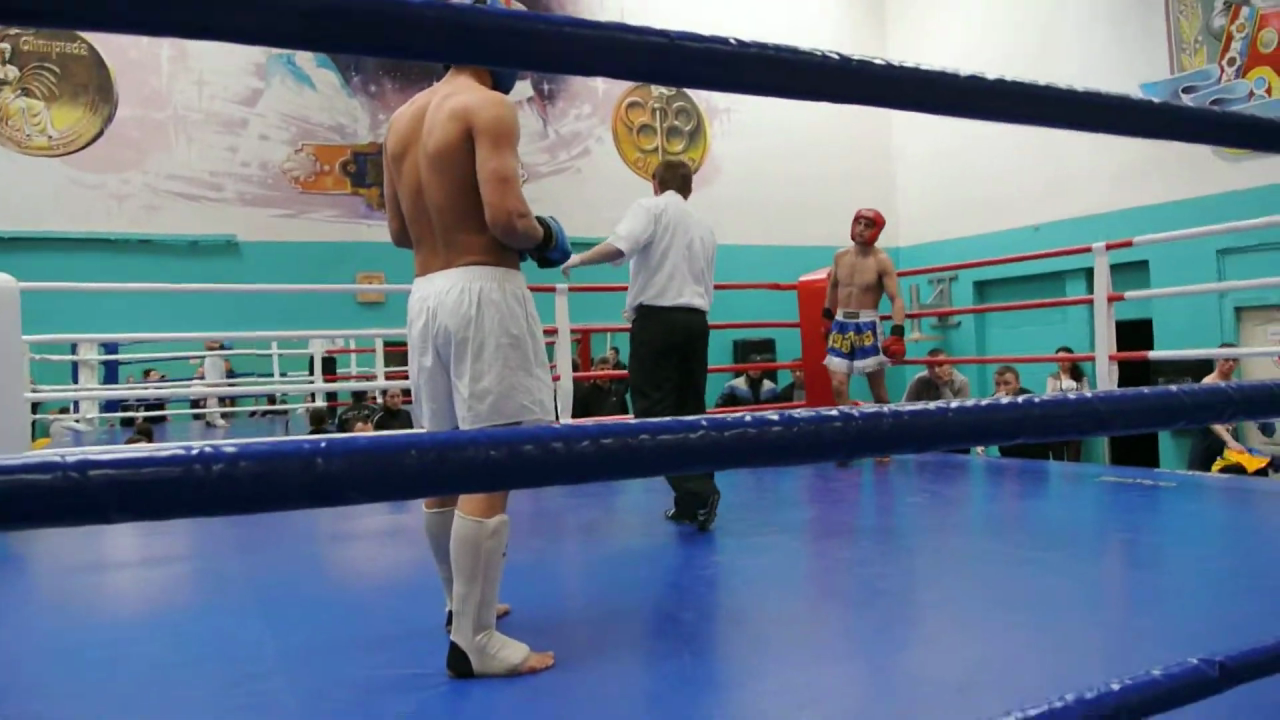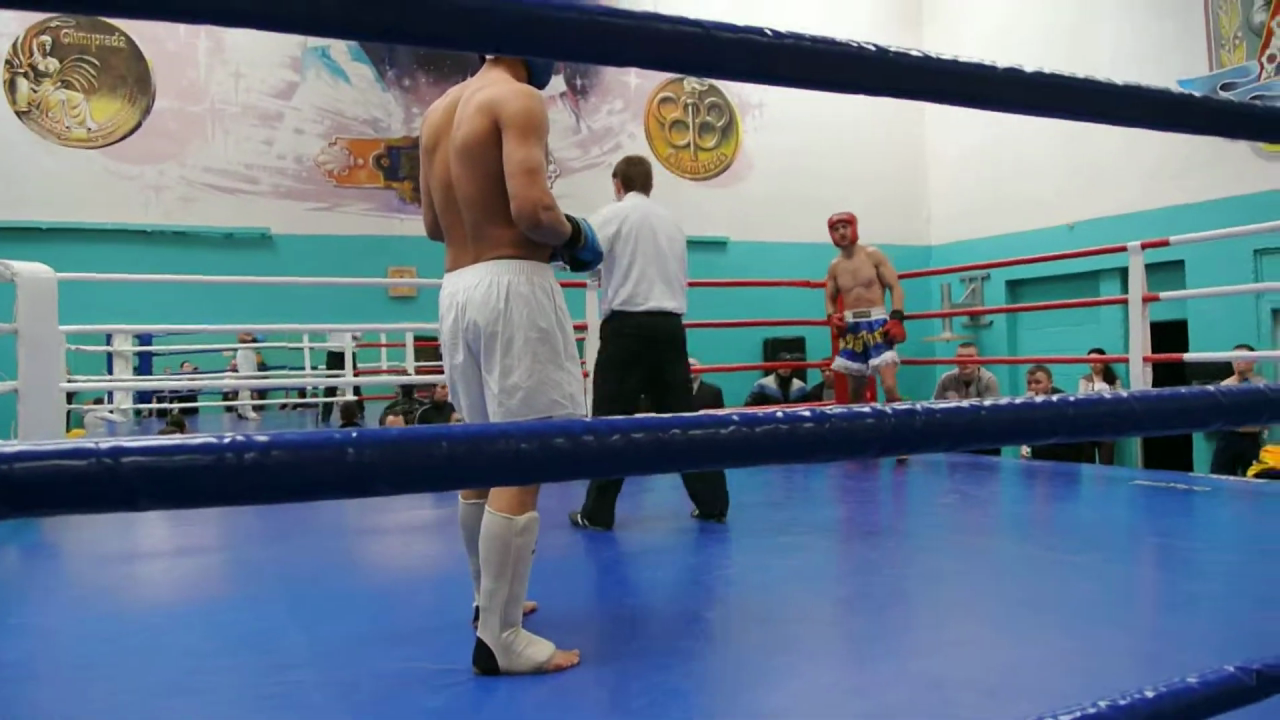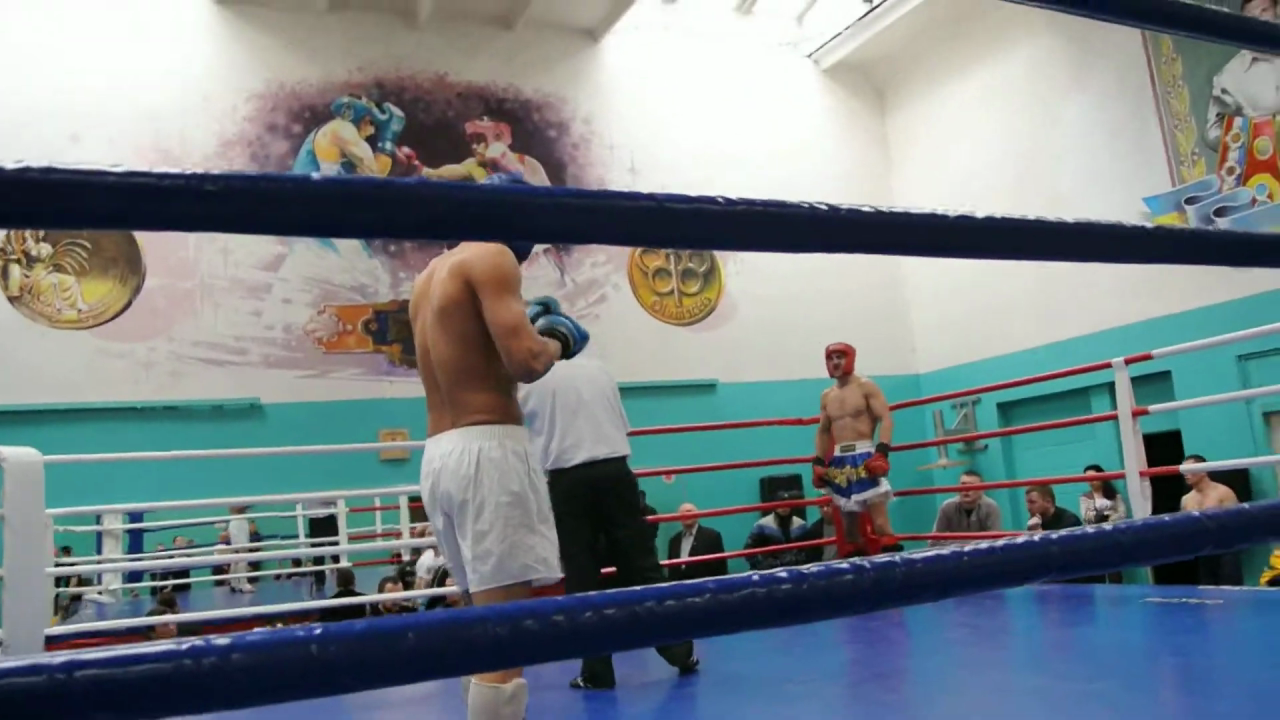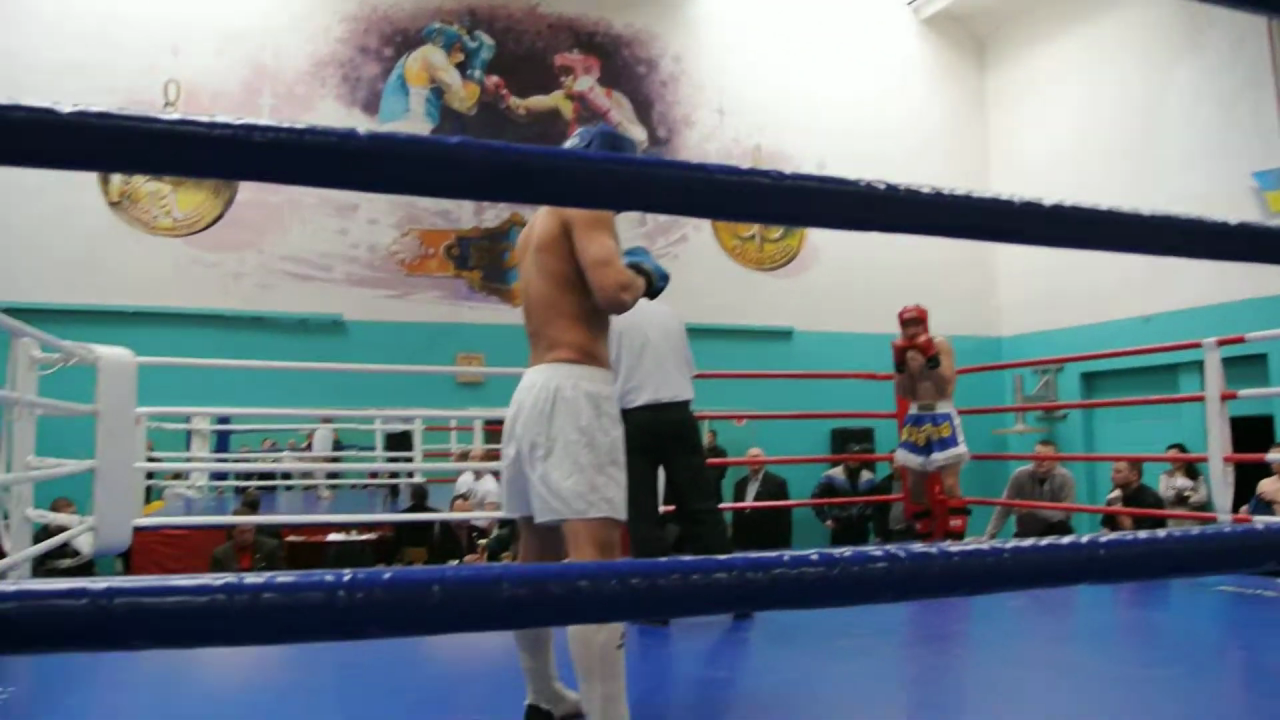
dt=0.7s
person 1, frame 1
left shoulder: (404, 118)
right shoulder: (489, 107)
right elbow: (505, 216)
right wrist: (545, 238)
left hip: (428, 295)
right hip: (484, 294)
left ankle: (464, 602)
right ankle: (473, 641)
person 1, frame 2
left shoulder: (438, 111)
right shoulder: (519, 98)
right elbow: (533, 209)
right wrist: (573, 233)
left hip: (459, 288)
right hip: (513, 286)
left ankle: (491, 600)
right ankle: (499, 639)
person 1, frame 3
left shoulder: (430, 275)
right shoulder: (490, 257)
right elbow: (525, 362)
left wrist: (527, 328)
right wrist: (557, 338)
left hip: (441, 456)
right hip: (490, 450)
person 1, frame 4
left shoulder: (537, 226)
right shoulder: (584, 208)
right elbow: (612, 294)
left wrist: (621, 276)
right wrist: (643, 276)
left hip: (534, 389)
right hip: (574, 388)
left knee: (537, 558)
right knee: (596, 565)
person 2, frame 1
left shoulder: (650, 207)
right shoulder: (704, 226)
left elbow: (619, 246)
left wrist: (579, 259)
left hip: (657, 320)
right hip: (695, 322)
left knee: (654, 412)
right knee: (689, 412)
left ankle: (698, 495)
right ankle: (693, 502)
person 2, frame 2
left shoulder: (614, 214)
right shoulder: (672, 223)
left hip: (627, 325)
right hip: (669, 324)
left knee: (612, 418)
right knee: (683, 415)
left ankle: (597, 512)
right ankle: (712, 501)
person 2, frame 3
left shoulder: (529, 382)
right shoulder: (598, 370)
right elbow: (622, 425)
left hip: (569, 484)
right hip: (615, 473)
left knee: (583, 579)
right knee: (641, 566)
left ankle: (598, 670)
right ankle: (679, 652)
person 2, frame 4
right shoulder: (669, 314)
right elbow: (688, 369)
left hip: (635, 420)
right hip: (677, 415)
left knee: (642, 515)
right knee: (701, 508)
person 3, frame 1
left shoulder: (881, 261)
right shoulder: (840, 256)
left elbow: (897, 299)
left wrist: (897, 334)
right wrist: (827, 316)
left hip: (866, 328)
right hip: (841, 325)
left knee: (878, 391)
right knee: (838, 386)
person 3, frame 2
left shoulder: (873, 255)
right shoulder: (834, 268)
left elbow: (895, 287)
right elbow: (830, 300)
left wrist: (897, 319)
right wrist: (832, 317)
left hip: (877, 325)
right hip: (851, 329)
left knee: (889, 385)
right knee: (856, 390)
person 3, frame 3
left shoulder: (865, 386)
right shoulder: (827, 396)
left elbow: (886, 420)
right elbow: (823, 431)
left wrist: (881, 453)
right wrist: (818, 463)
left hip: (865, 458)
right hip: (839, 461)
left knee: (880, 524)
right knee: (849, 527)
person 3, frame 4
left shoulder: (940, 345)
right shoulder: (905, 351)
left elbow: (946, 381)
right elbow: (902, 393)
left wrist: (930, 354)
right wrist: (900, 362)
left hip: (942, 417)
right hip: (916, 418)
left knee: (950, 484)
right knee: (914, 486)
left ankle: (955, 542)
right ankle: (924, 539)
